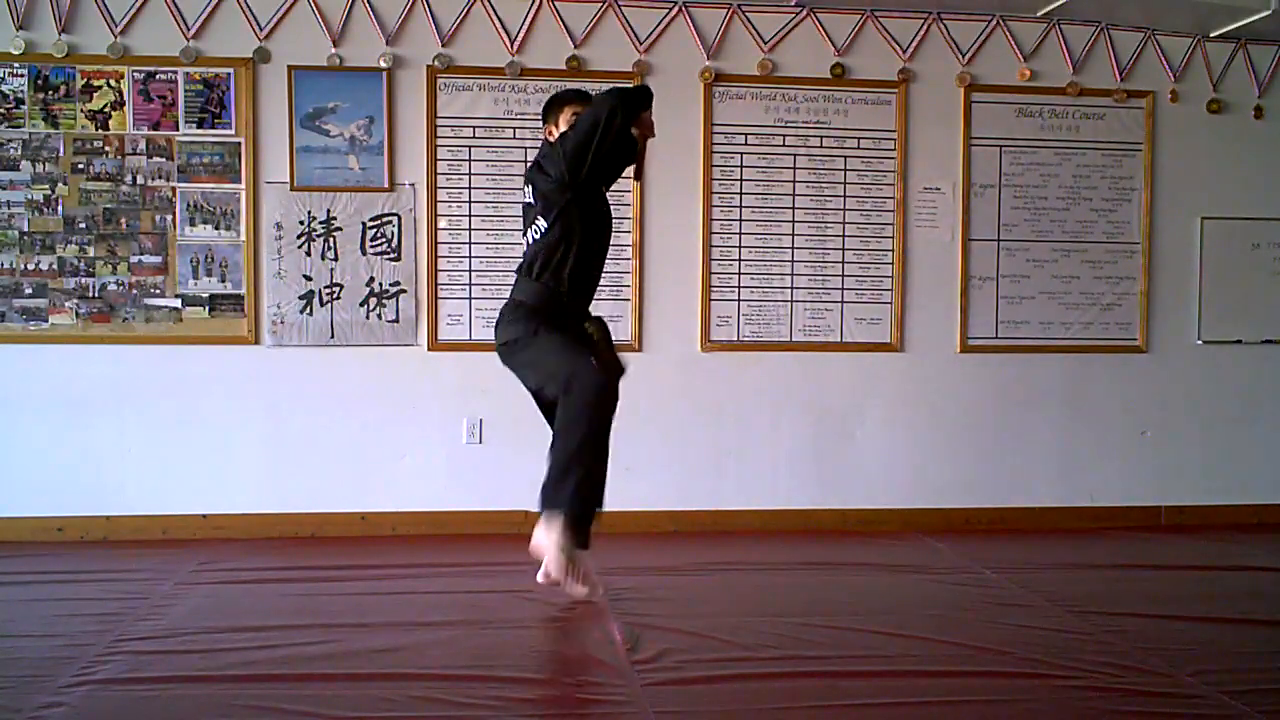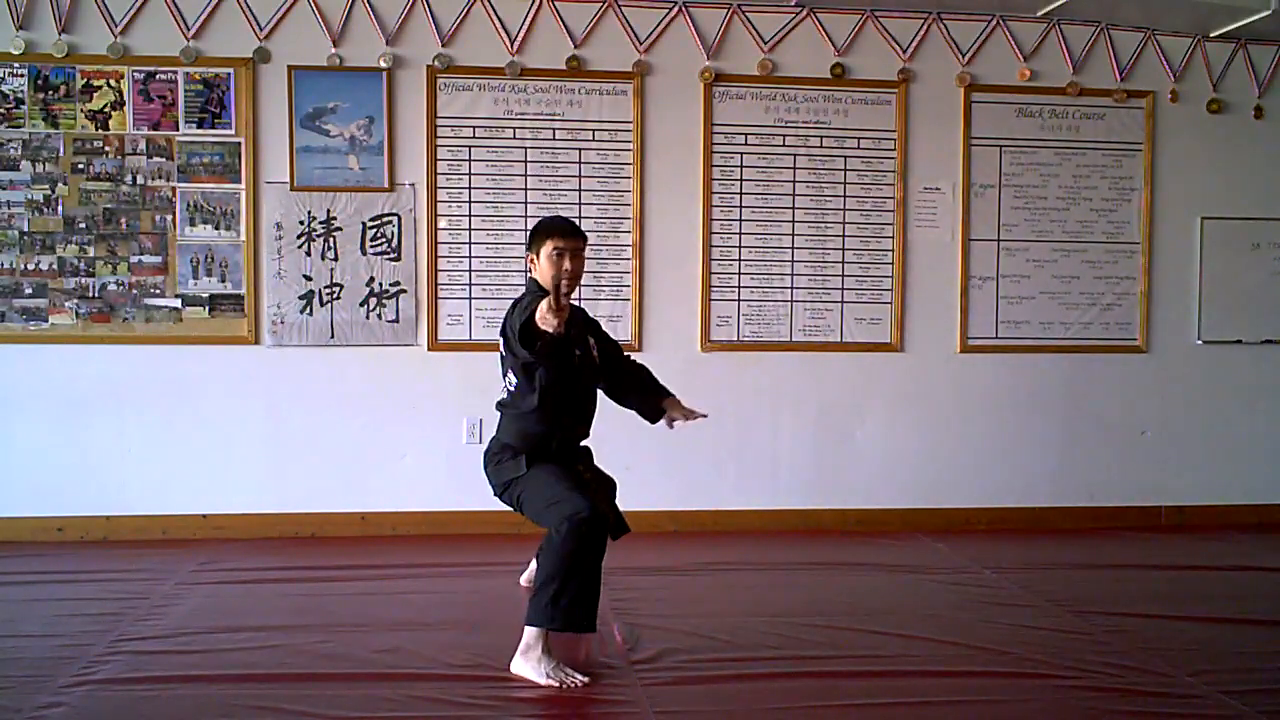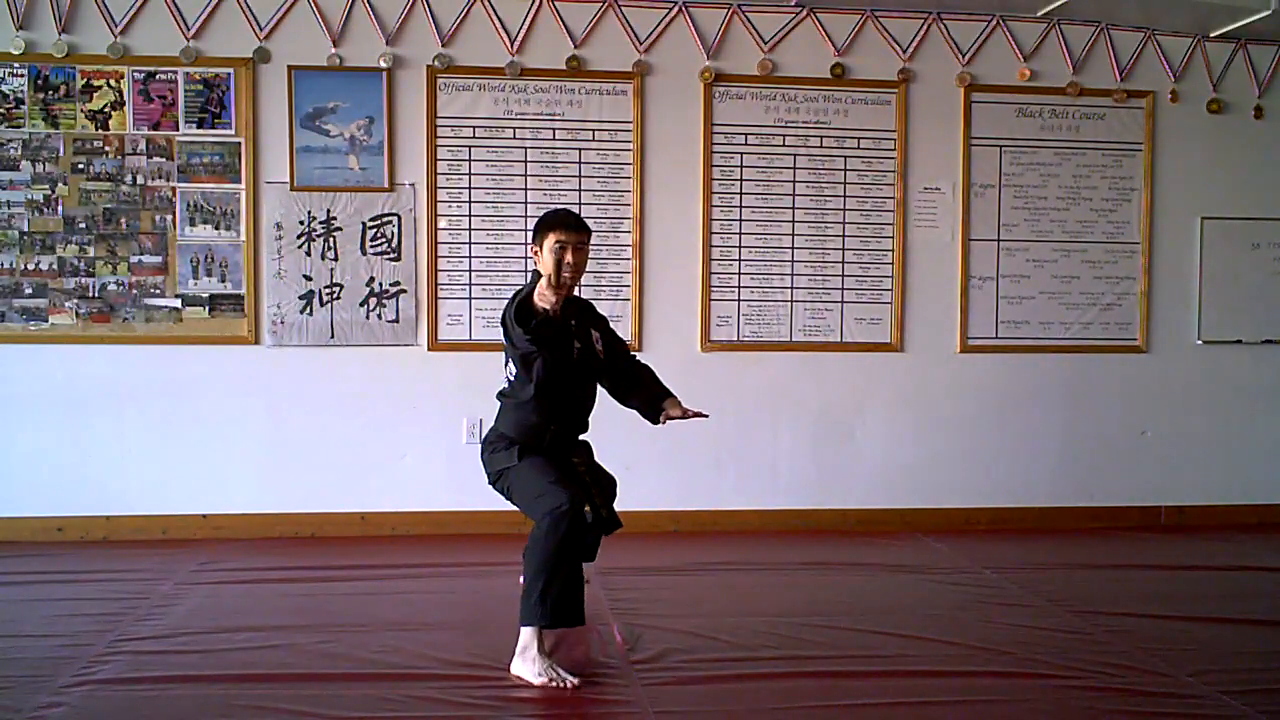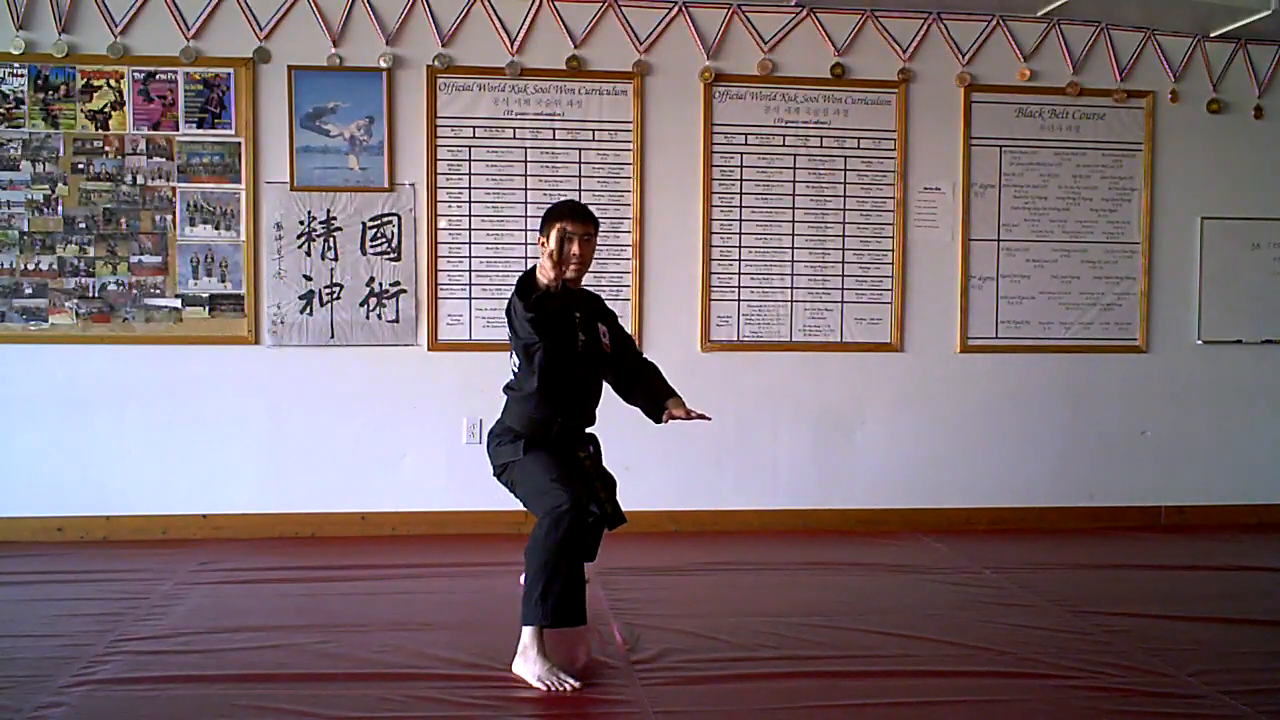
dt=0.5s
person 1, frame 1
left shoulder: (588, 170)
right shoulder: (554, 166)
left elbow: (620, 129)
right elbow: (602, 118)
left wrist: (636, 129)
right wrist: (623, 109)
left hip: (562, 324)
right hip: (530, 325)
left knee: (582, 425)
right knee: (593, 384)
left ankle: (560, 552)
right ankle: (555, 524)
person 1, frame 2
left shoulder: (579, 321)
right shoulder: (526, 312)
left elbow: (619, 371)
right elbow: (527, 334)
left wrist: (665, 403)
right wrist: (543, 326)
left hip: (560, 454)
right hip: (519, 459)
left knee: (601, 497)
right knee: (581, 518)
left ankle: (541, 570)
right ankle: (531, 650)
person 1, frame 3
left shoulder: (587, 315)
right shoulder: (527, 306)
left elbow: (622, 368)
right elbow: (528, 326)
left wrist: (663, 403)
right wrist: (542, 306)
left hip: (562, 447)
right hip: (515, 449)
left knee: (598, 497)
right knee: (563, 510)
left ankle: (539, 570)
right ankle: (529, 650)
person 1, frame 4
left shoulder: (594, 308)
right shoulder: (533, 301)
left elbow: (627, 365)
right elbow: (532, 309)
left wrist: (668, 402)
right wrist: (544, 281)
left hip: (569, 440)
right hip: (524, 441)
left knee: (596, 498)
right knee: (565, 509)
left ankle: (539, 570)
right ankle: (530, 650)
